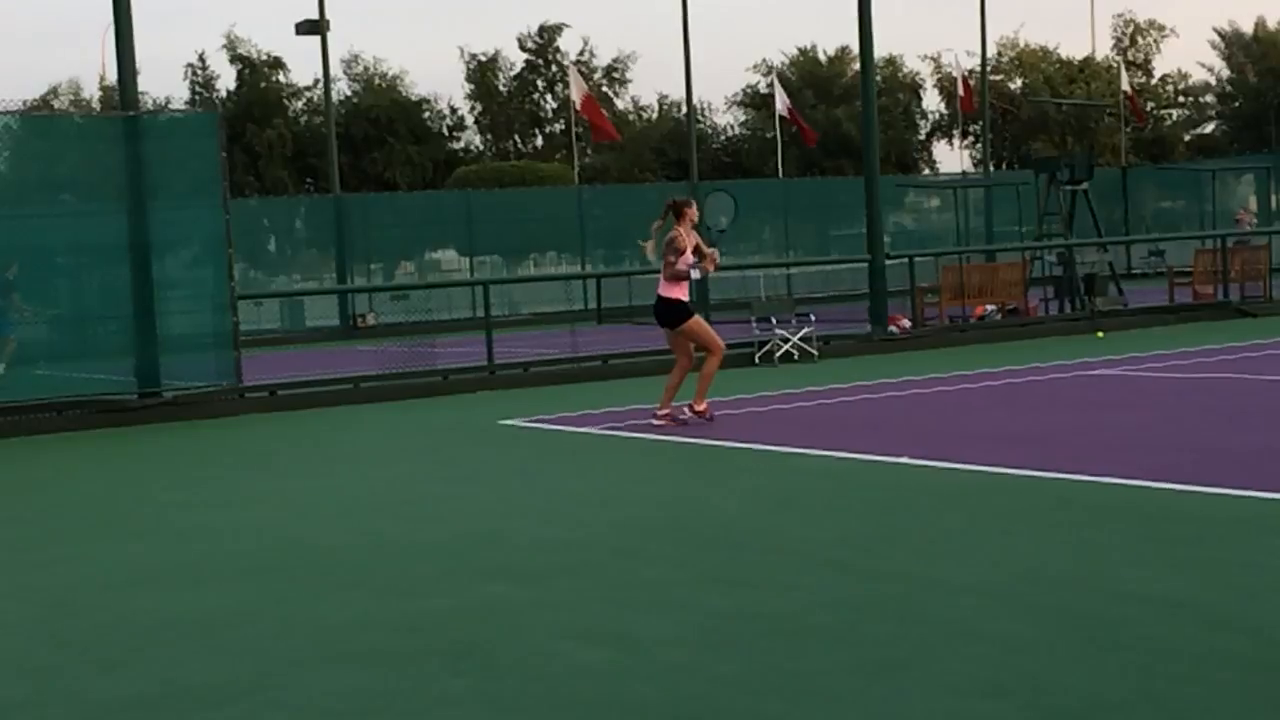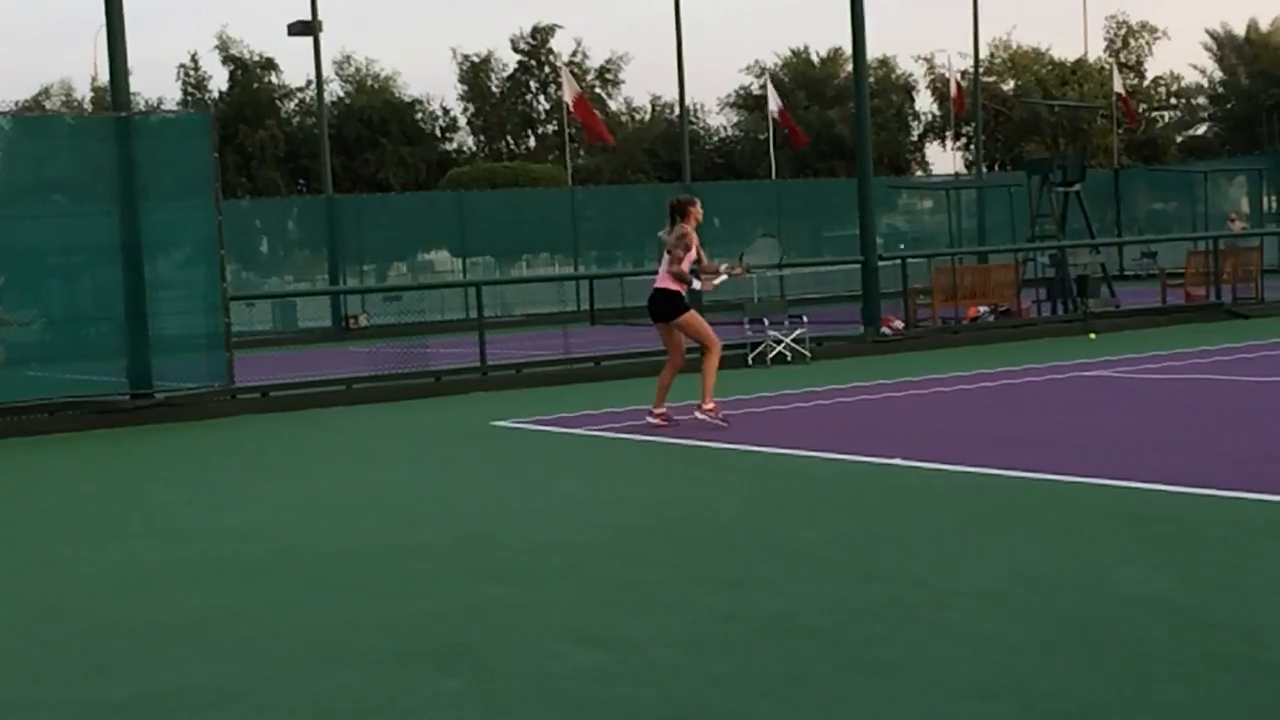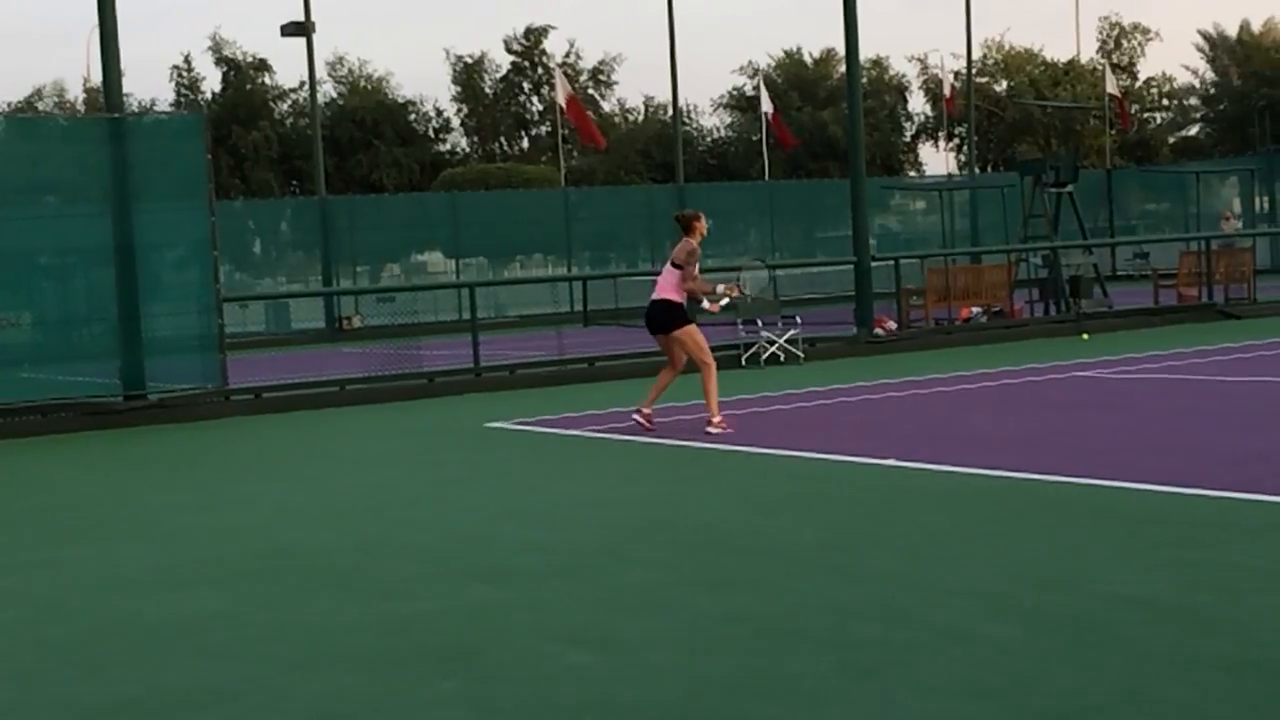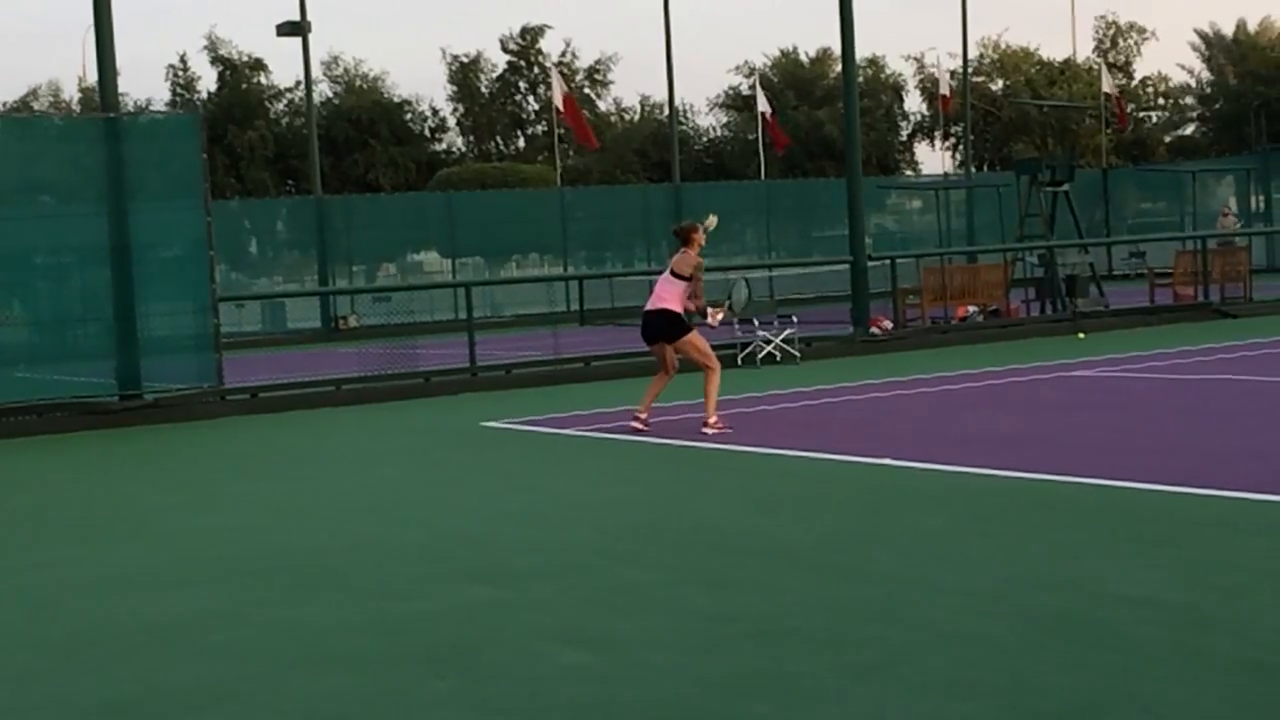
dt=0.5s
person 1, frame 1
left shoulder: (692, 236)
right shoulder: (675, 238)
left elbow: (709, 259)
right elbow: (668, 274)
left wrist: (712, 256)
right wrist: (698, 272)
left hip: (668, 306)
right hip: (672, 306)
left knee: (685, 360)
right knee: (717, 349)
left ankle: (662, 412)
right ankle: (698, 405)
person 1, frame 2
left shoulder: (691, 236)
right shoulder: (684, 234)
left elbow: (703, 266)
right elbow: (674, 269)
left wrist: (726, 268)
right wrist: (697, 285)
left hip: (659, 300)
right hip: (669, 299)
left knee: (676, 358)
right knee: (713, 345)
left ankle: (657, 411)
right ankle: (707, 405)
person 1, frame 3
left shoulder: (684, 247)
right shoulder: (691, 249)
left elbow: (694, 284)
right elbow: (688, 286)
left wrist: (721, 289)
right wrist: (706, 304)
left hip: (655, 311)
right hip: (670, 310)
left knee: (676, 364)
right knee: (708, 364)
left ankle: (644, 410)
right ankle: (715, 420)
person 1, frame 4
left shoulder: (677, 258)
right shoulder: (695, 262)
right elbow: (697, 301)
left wrist: (707, 311)
right wrist: (708, 317)
left hip: (649, 320)
right hip: (668, 320)
left knee: (668, 369)
right knee: (712, 366)
left ankle: (641, 415)
right ankle: (711, 420)
